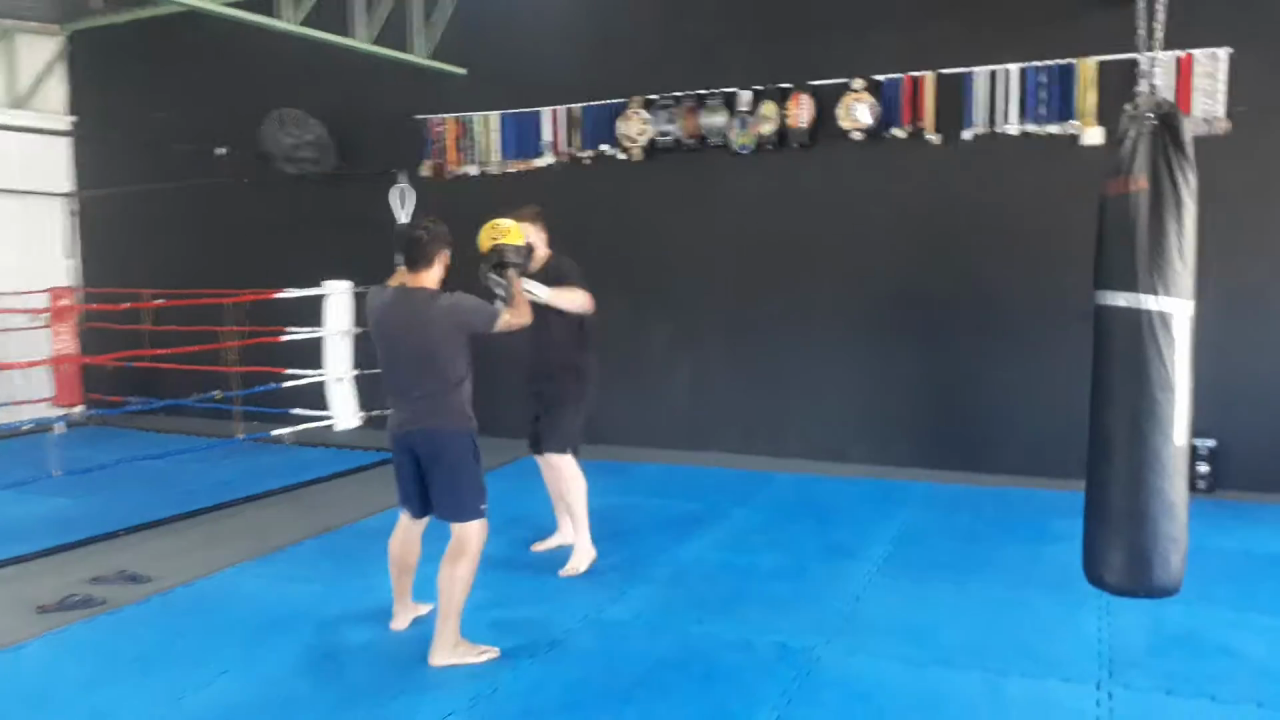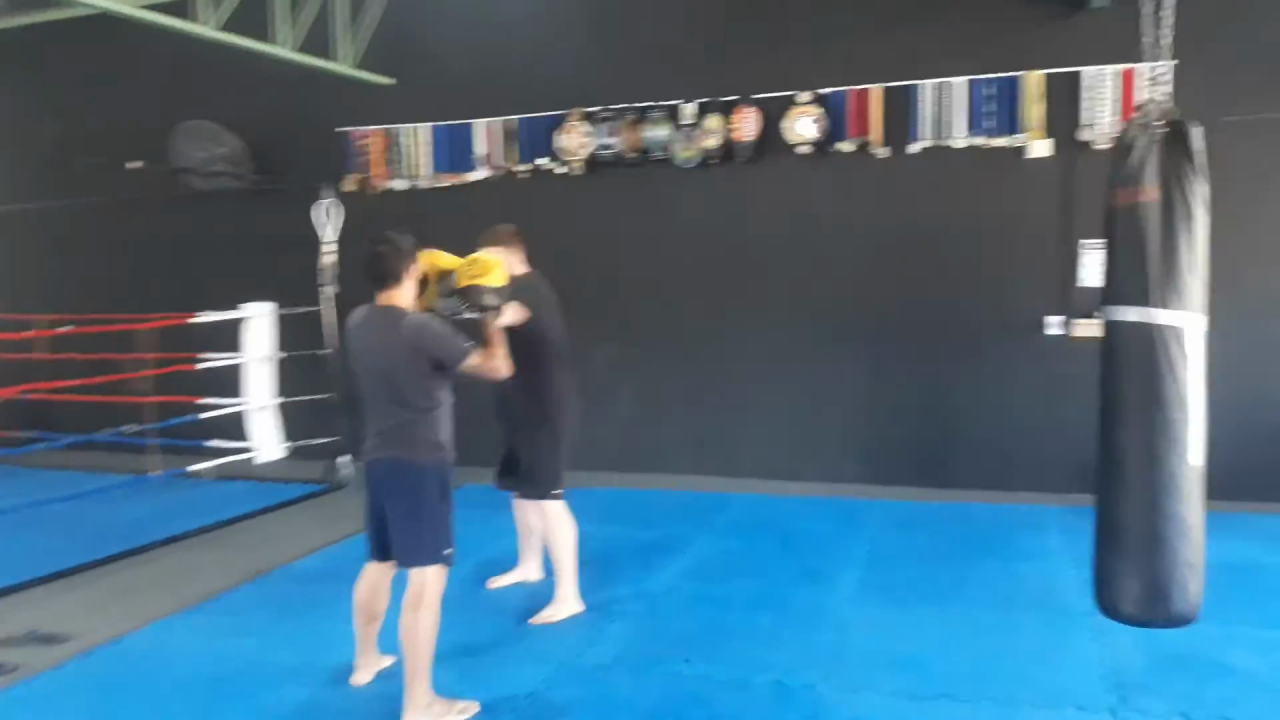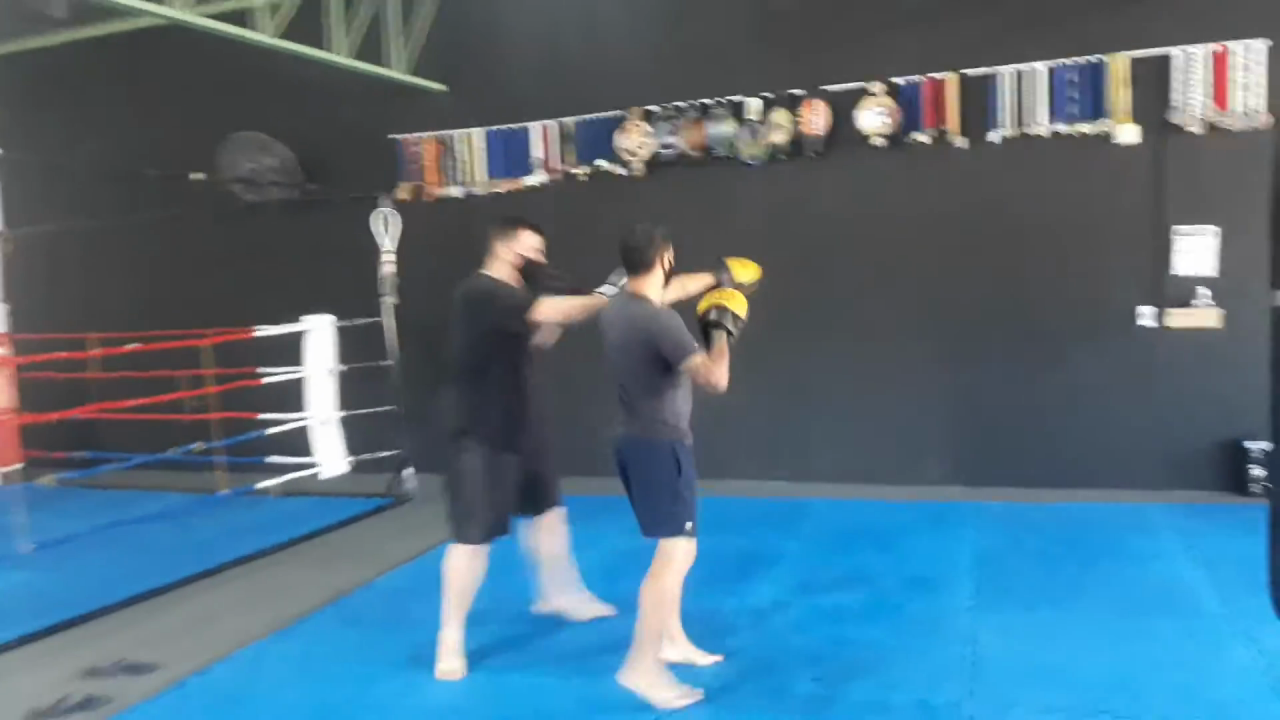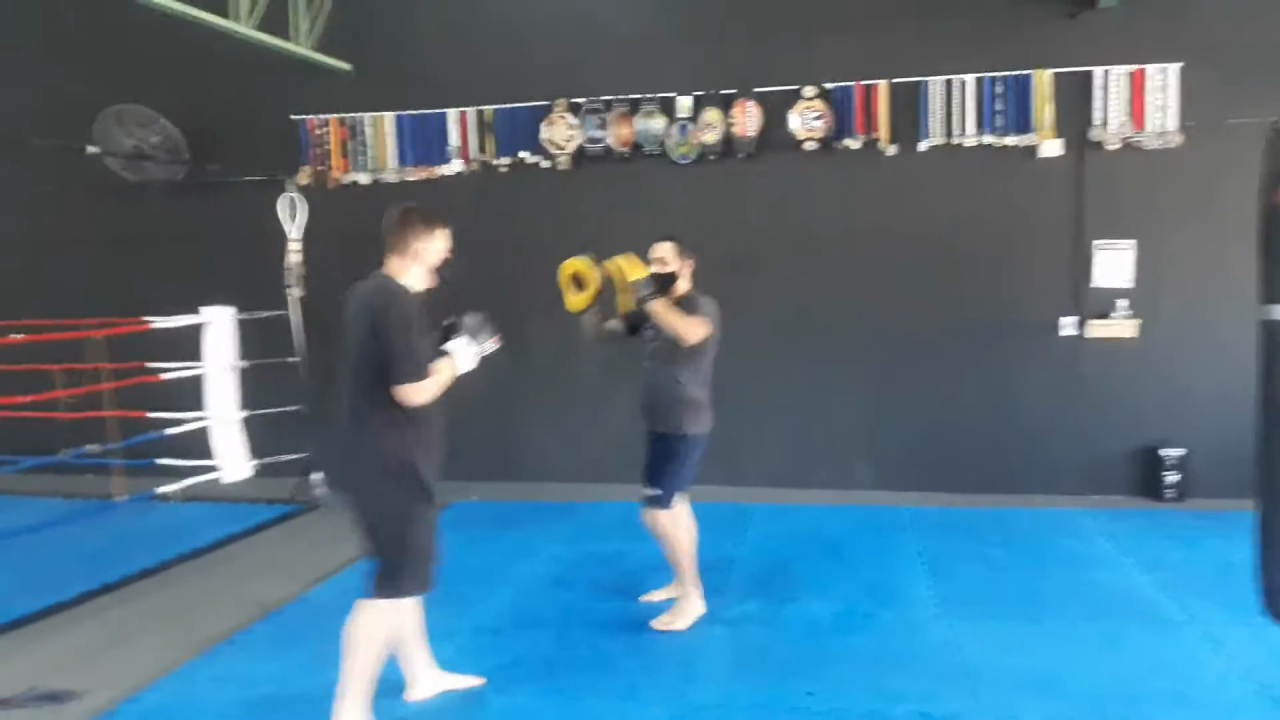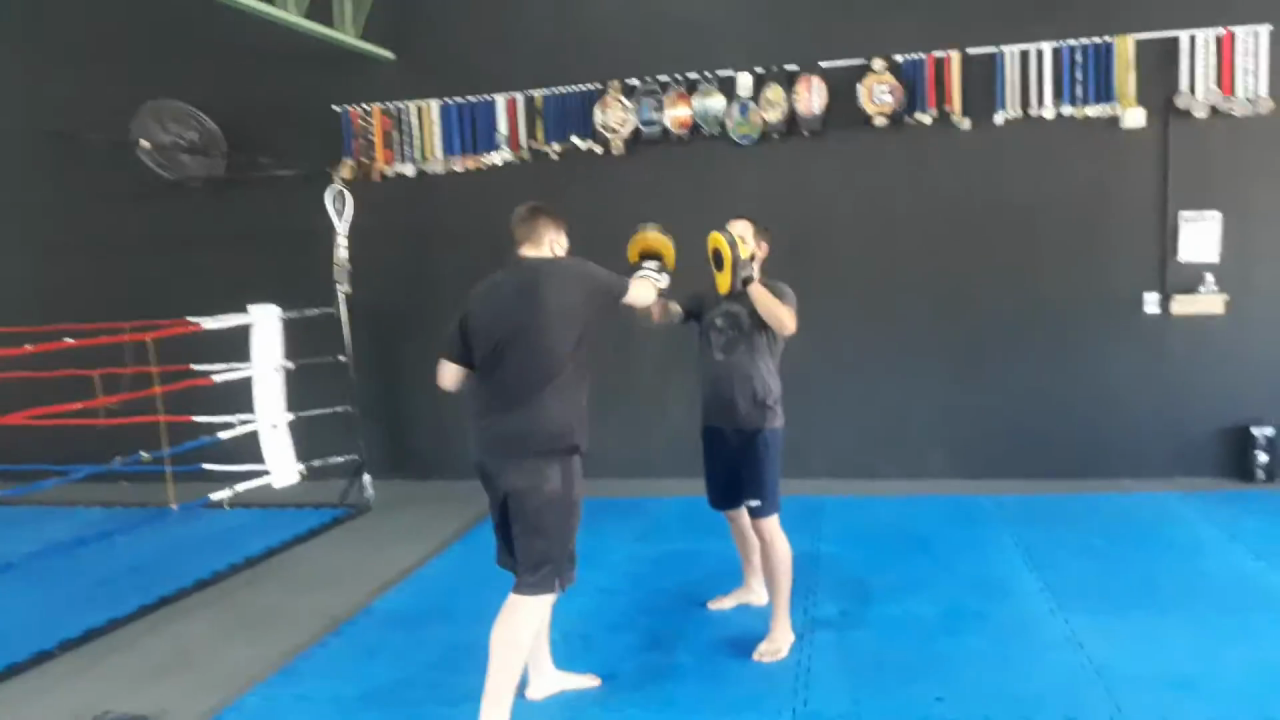
dt=1s
person 1, frame 1
left shoulder: (561, 267)
right shoulder: (523, 274)
left elbow: (582, 302)
left wrist: (534, 289)
left hip: (572, 375)
right hip: (544, 376)
left knee: (558, 454)
right knee: (544, 454)
left ankle: (584, 543)
right ankle: (565, 529)
person 1, frame 2
left shoulder: (528, 287)
right shoulder: (512, 291)
left elbow: (507, 316)
left hip: (544, 407)
right hip: (521, 407)
left knee: (545, 496)
right knee: (519, 488)
left ankle: (569, 595)
right ankle: (528, 564)
person 1, frame 3
left shoulder: (513, 297)
right shoulder: (484, 295)
left elbow: (539, 337)
right elbow: (549, 313)
right wrist: (609, 297)
left hip: (519, 427)
right hip: (481, 434)
left knee: (546, 509)
right knee: (474, 538)
left ankle: (561, 592)
right ankle: (451, 637)
person 1, frame 4
left shoulder: (367, 294)
right shoulder: (398, 304)
right elbow: (415, 391)
left wrist: (445, 346)
right wrist: (463, 350)
left hip: (368, 461)
right hip: (389, 468)
left knee: (403, 577)
right knee: (397, 585)
left ankle: (422, 673)
person 1, frame 5
left shoulder: (481, 294)
right shoulder: (572, 274)
left elbow: (449, 378)
right elbow: (639, 295)
right wrist: (651, 275)
left hip: (495, 447)
right hip: (546, 446)
left knee: (537, 568)
right knee: (539, 581)
left ankle: (541, 672)
person 2, frame 1
left shoulder: (379, 303)
right shoulder: (455, 308)
right elbow: (521, 317)
left wrist: (409, 262)
right wrist: (511, 270)
left hip: (404, 431)
right hip: (448, 432)
left knee: (411, 518)
right knee: (469, 531)
left ankle: (403, 608)
right ankle: (446, 642)
person 2, frame 2
left shoulder: (358, 323)
right shoulder: (424, 328)
right elbow: (497, 368)
left wrist: (426, 298)
right wrist: (490, 313)
left hip: (378, 458)
right hip: (419, 463)
left knee: (379, 563)
right knee: (427, 577)
left ankle: (366, 661)
person 2, frame 3
left shoulder: (616, 306)
right shoulder: (658, 320)
left elbow: (665, 291)
right elbow: (715, 379)
left wrist: (715, 277)
right wrist: (721, 330)
left hip: (639, 442)
right hip: (659, 444)
left knee: (677, 540)
right knee: (676, 549)
left ankle: (672, 640)
right ankle: (642, 665)
person 2, frame 4
left shoulder: (700, 306)
right shoulder: (658, 311)
left elbow: (689, 334)
right elbow: (601, 331)
left wrist: (648, 299)
right wrist: (590, 305)
left hip: (684, 427)
right hip: (663, 425)
left knee: (659, 513)
right knee: (673, 504)
left ankle: (690, 596)
right ankle: (683, 583)
person 2, frame 5
left shoulder: (776, 292)
right shoulder: (707, 298)
left elbow: (786, 326)
right elbow: (658, 314)
left wrist: (747, 280)
left hip: (758, 424)
right hip: (716, 423)
left knee: (765, 522)
right knee: (732, 511)
left ankle: (782, 625)
right ankle: (753, 587)
